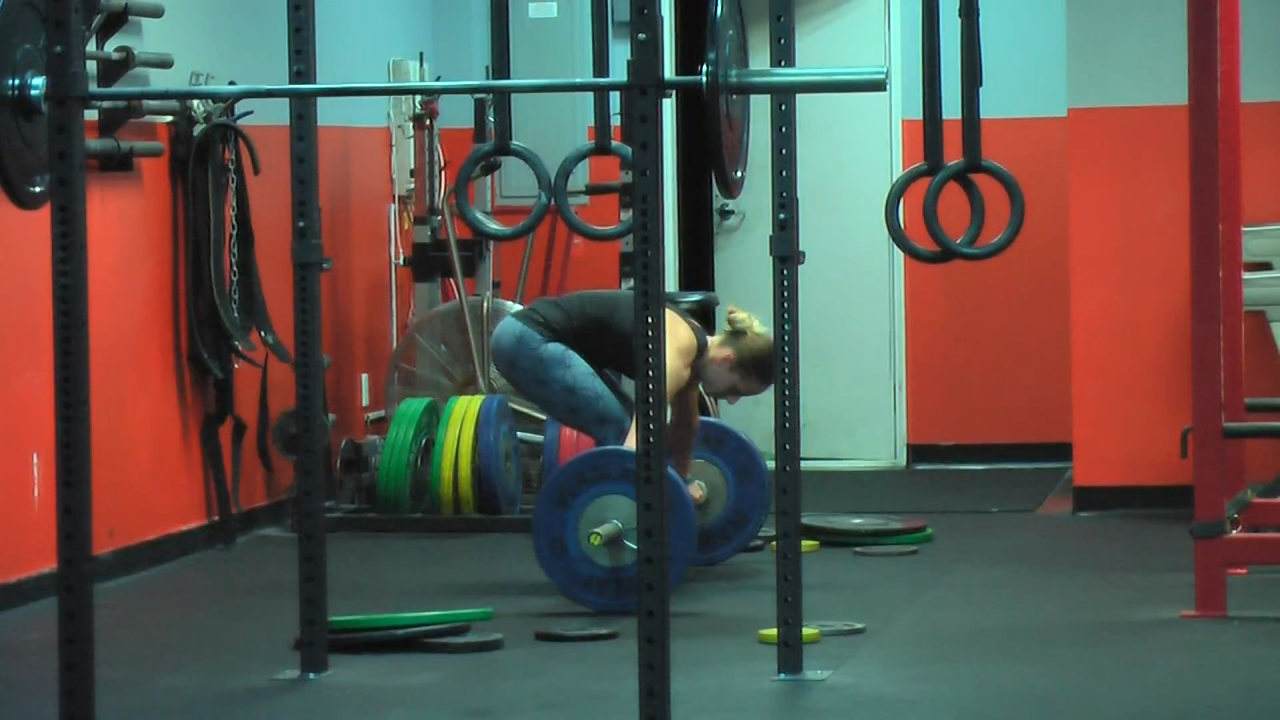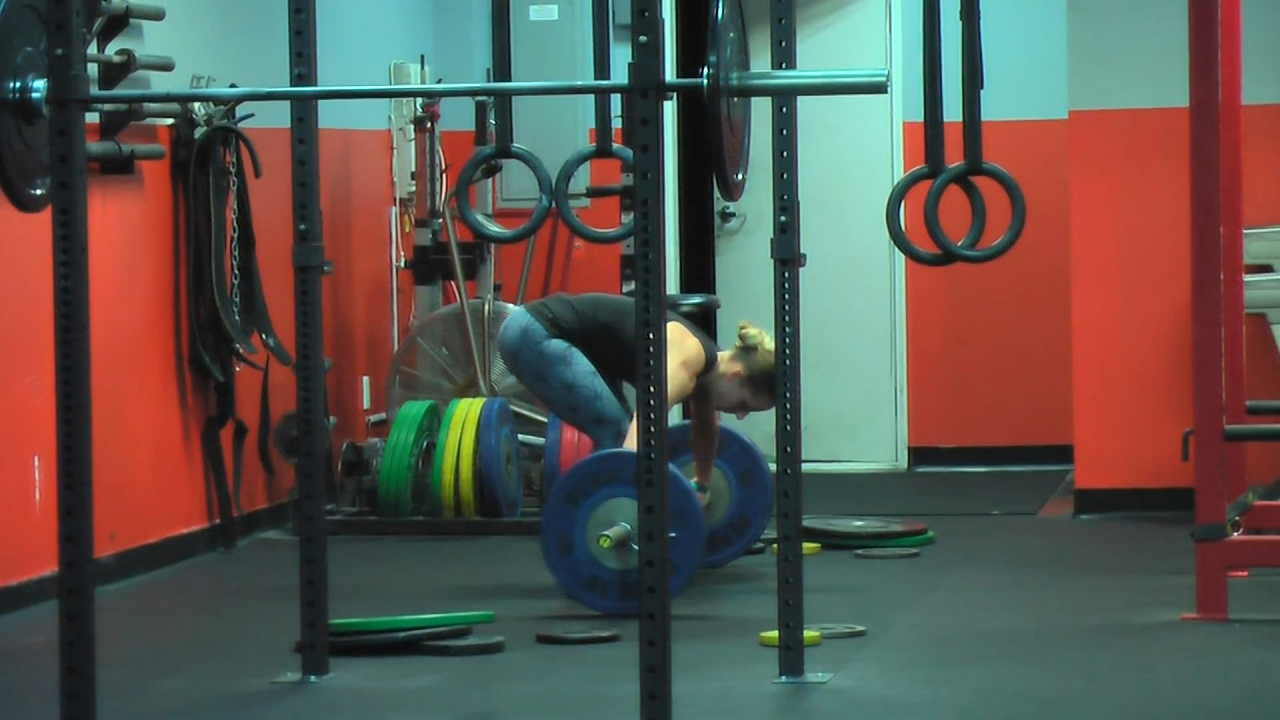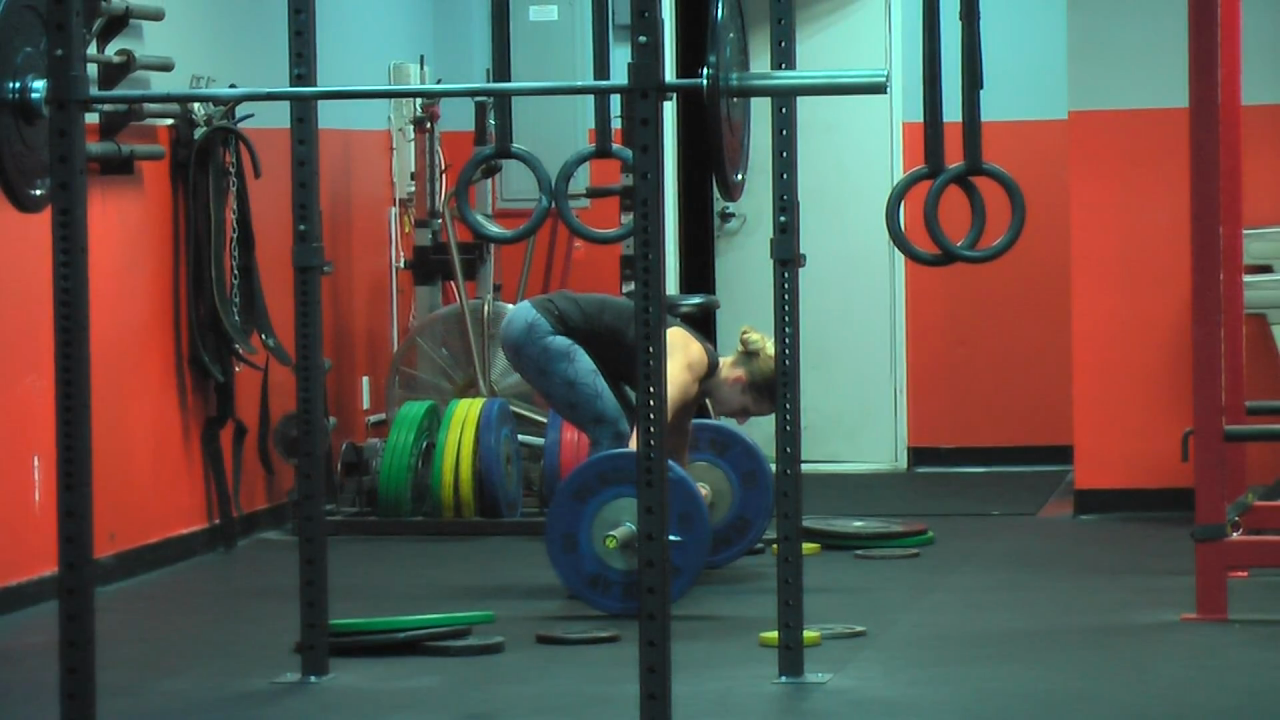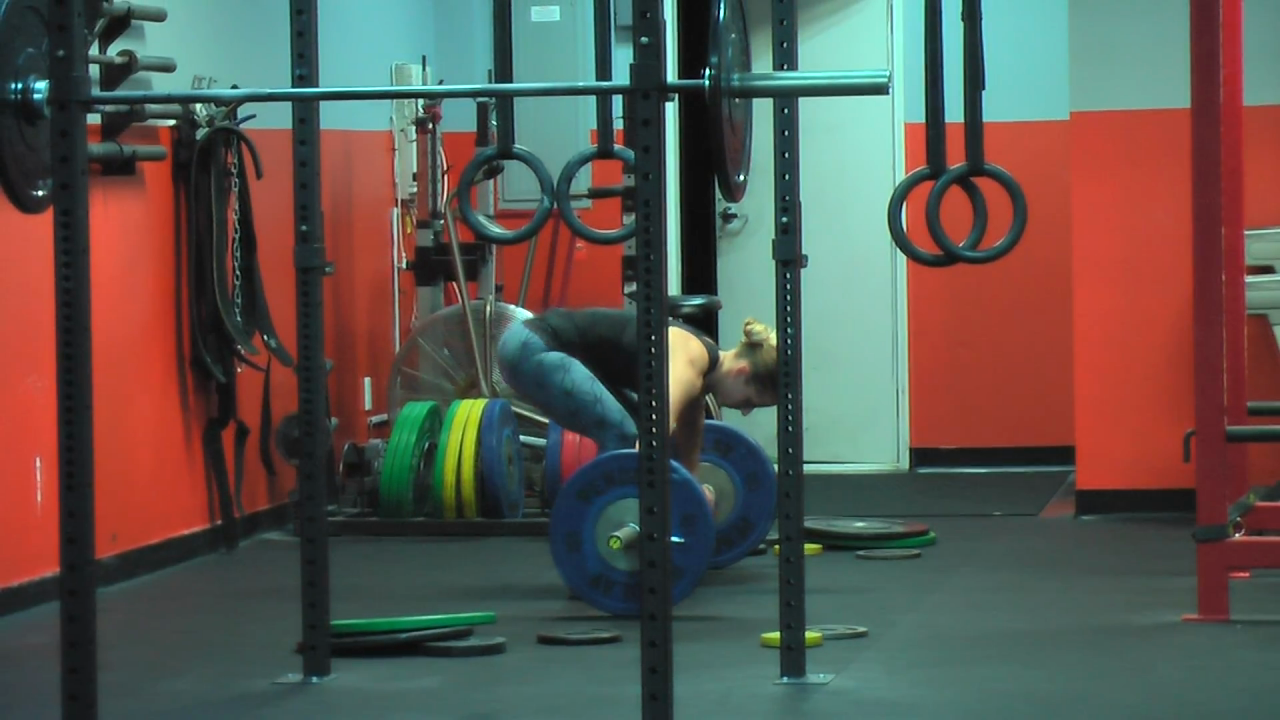
dt=0.3s
person 1, frame 1
left shoulder: (695, 350)
right shoulder: (679, 348)
left elbow: (685, 423)
left wrist: (684, 481)
left hip: (533, 338)
right hip: (526, 338)
left knee: (615, 430)
right knee: (617, 432)
person 1, frame 2
left shoulder: (706, 365)
right shoulder: (686, 360)
left elbow: (705, 428)
left wrist: (701, 485)
left hip: (543, 333)
right hip: (534, 333)
left knee: (614, 430)
right knee: (614, 433)
person 1, frame 3
left shoulder: (701, 371)
right shoulder: (690, 363)
left elbow: (676, 431)
left hip: (547, 327)
right hip: (535, 328)
left knee: (615, 433)
right knee: (613, 435)
person 1, frame 4
left shoulder: (704, 361)
right shoulder: (690, 360)
left elbow: (688, 431)
left hip: (545, 346)
right hip: (531, 346)
left knee: (622, 435)
right knee: (620, 436)
